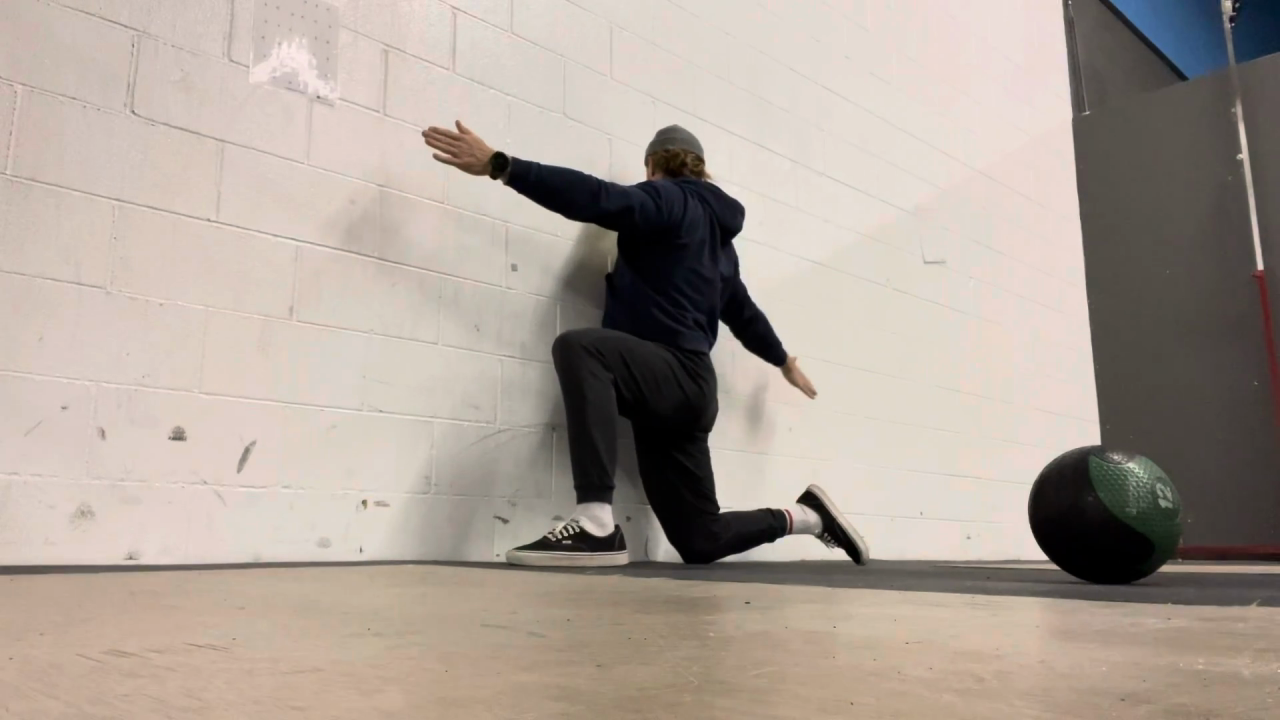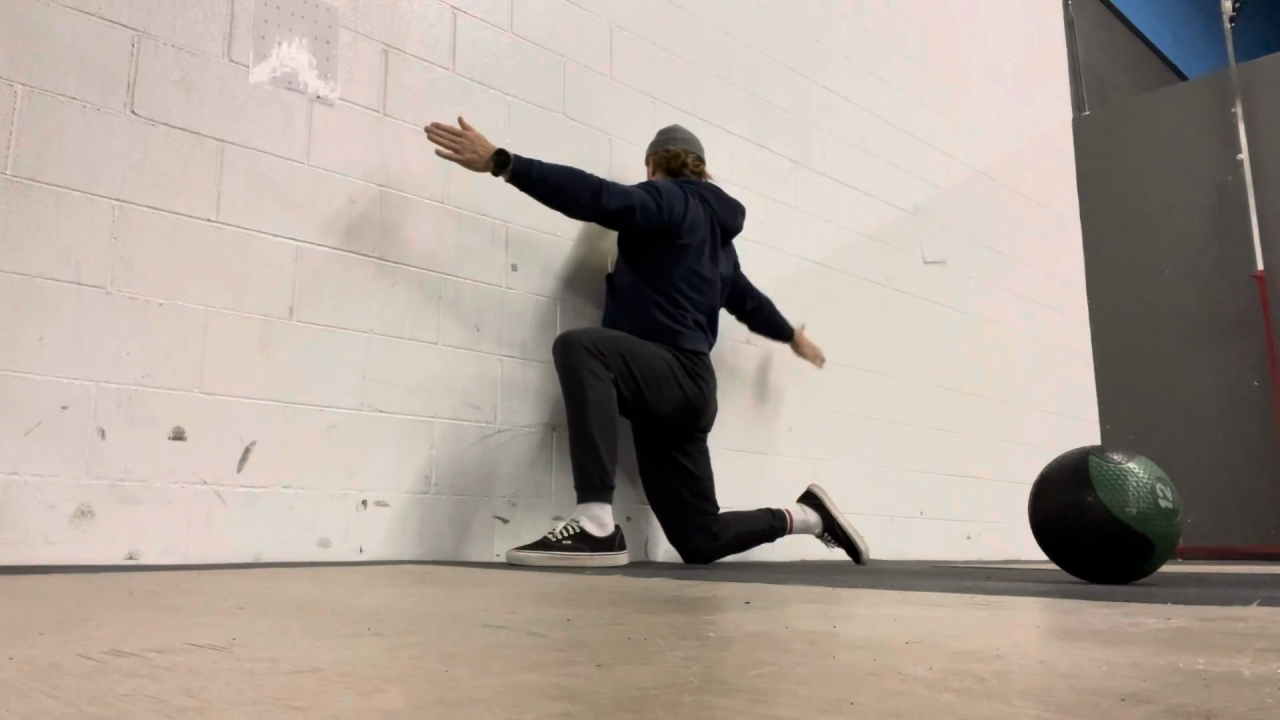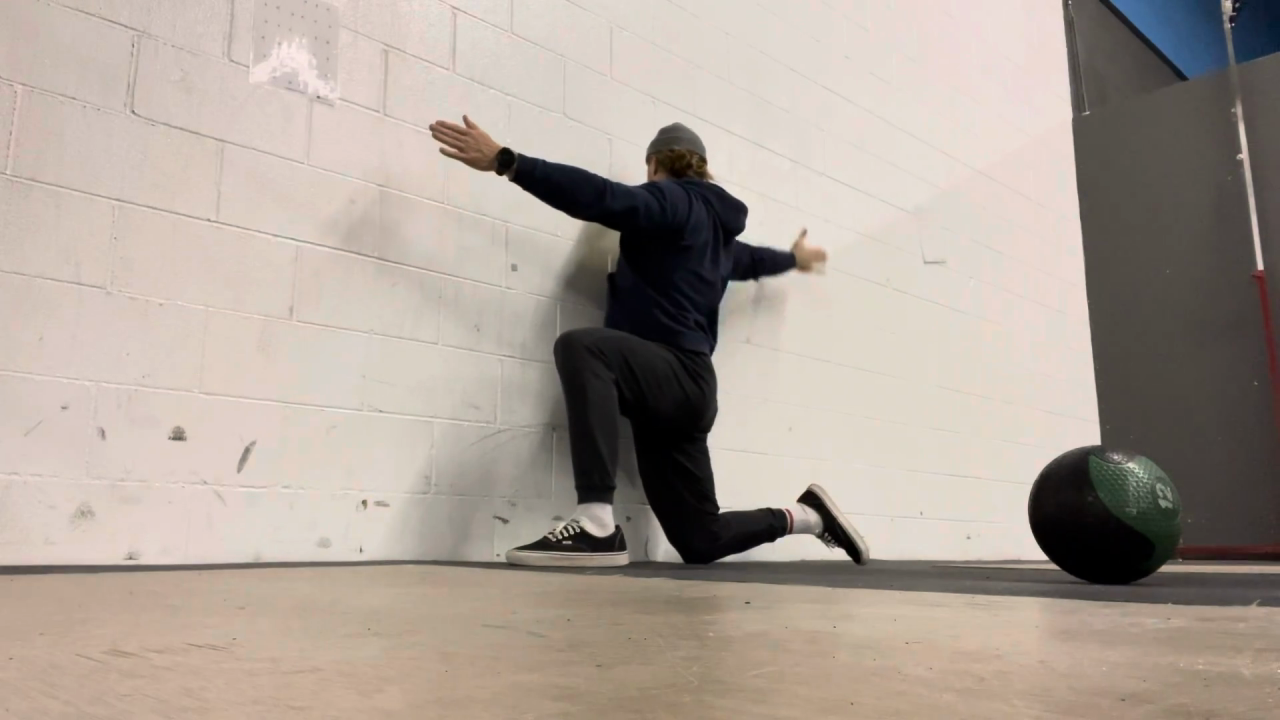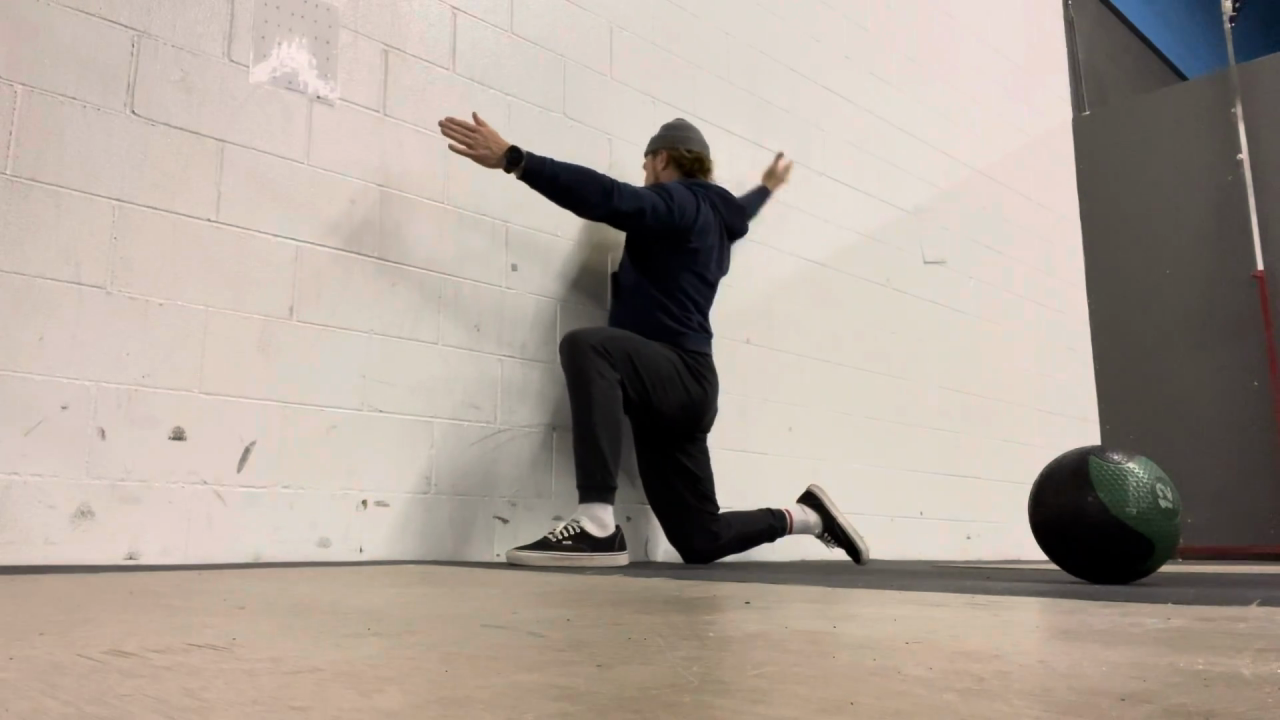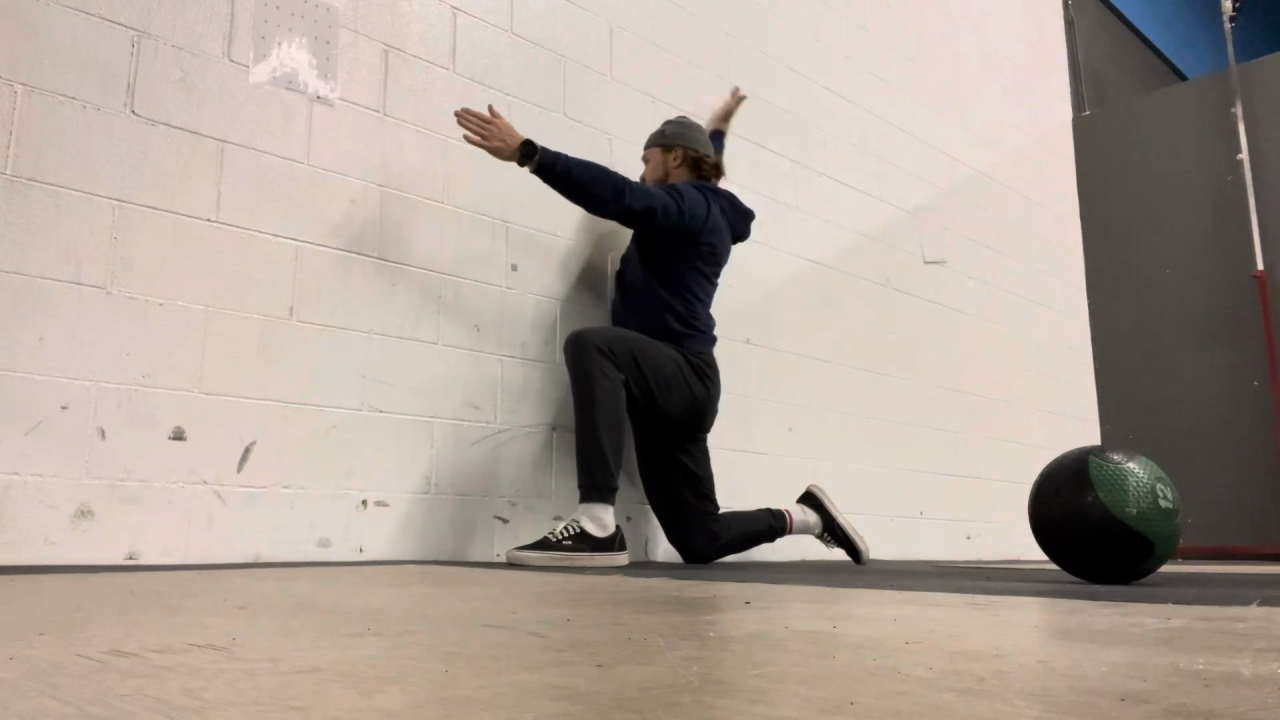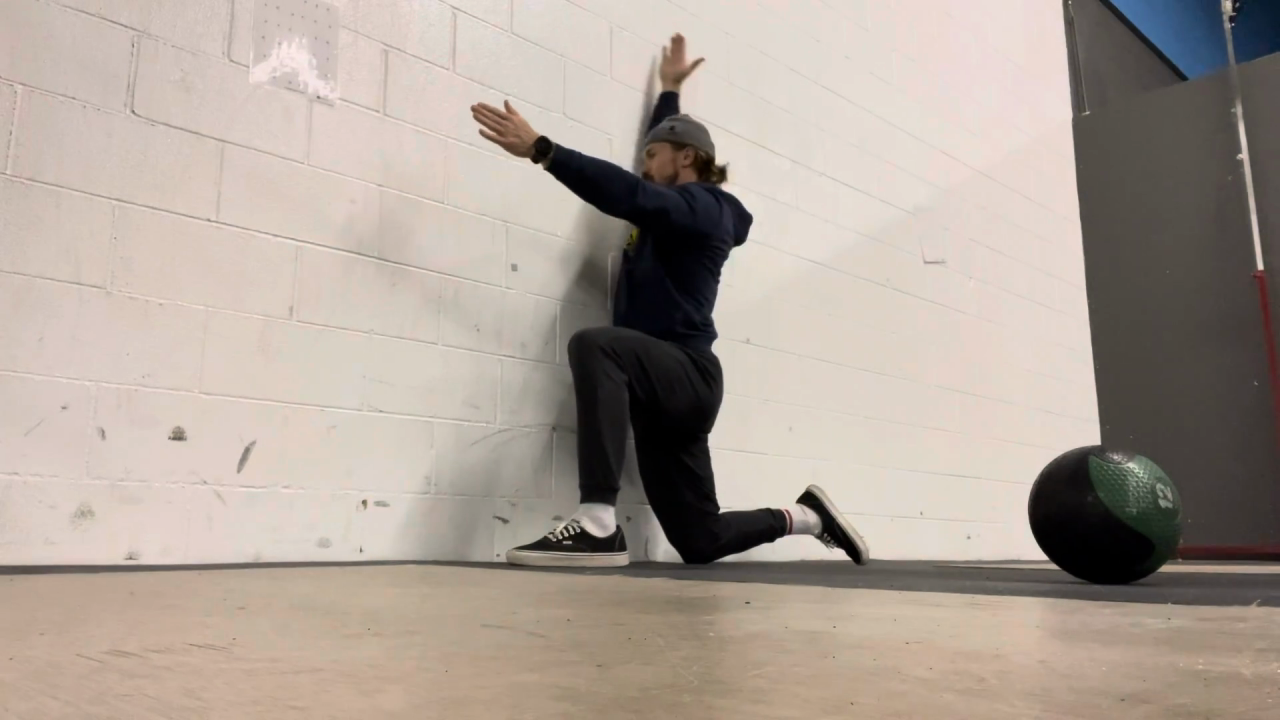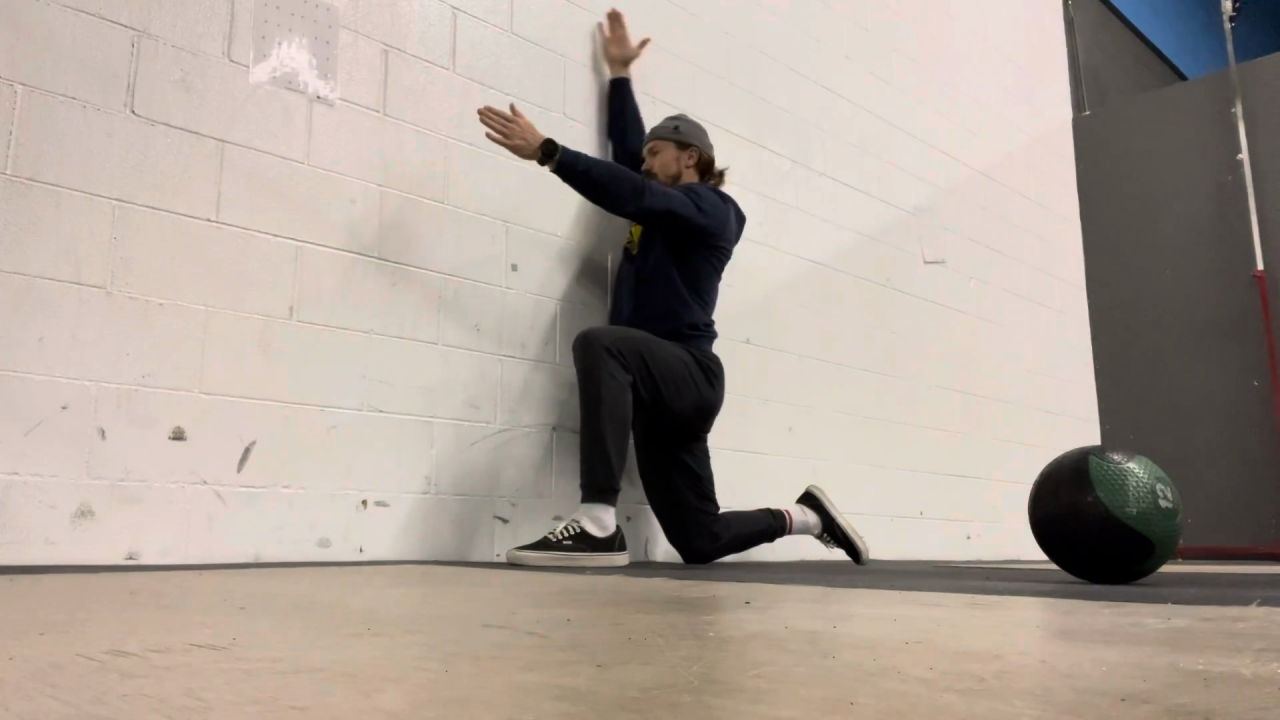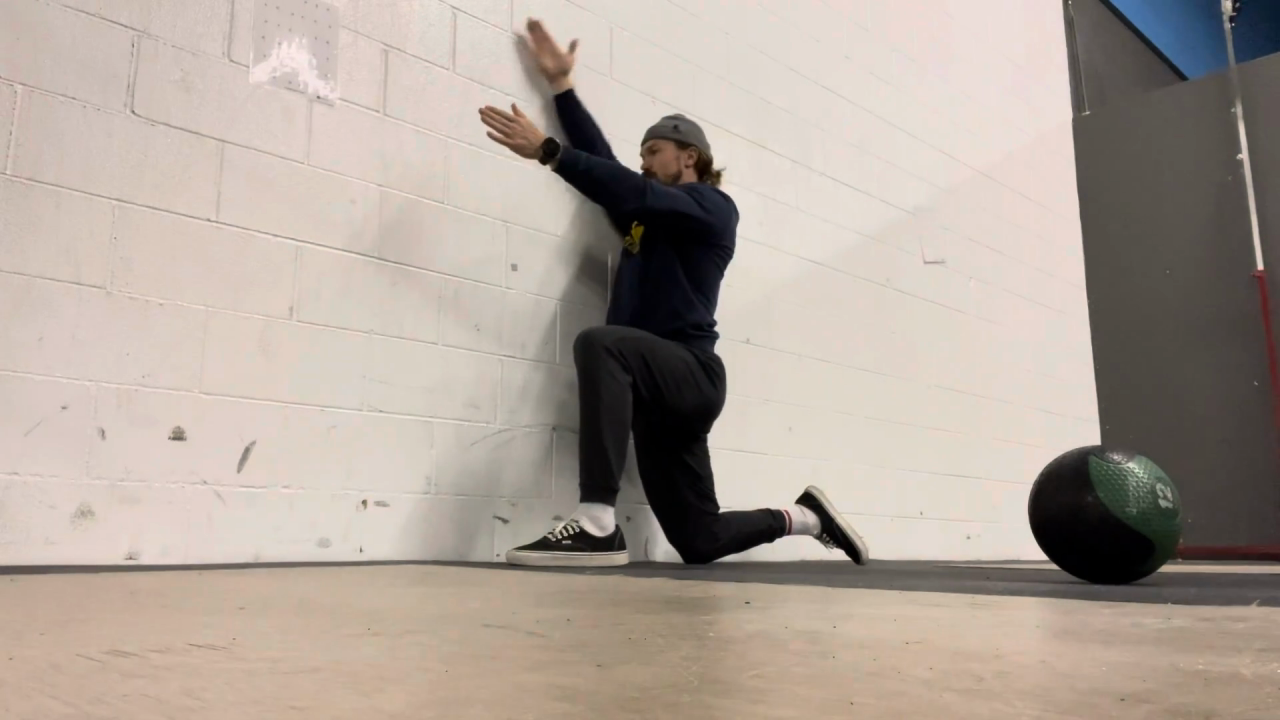
dt=0.2s
person 1, frame 1
left shoulder: (668, 200)
right shoulder: (714, 229)
left elbow: (594, 198)
right elbow: (741, 308)
left wrist: (498, 164)
right wrist: (785, 361)
left hip: (677, 377)
right hip: (685, 386)
right knee: (701, 542)
left ankle: (596, 526)
right ankle: (806, 517)
person 1, frame 2
left shoulder: (669, 201)
right shoulder: (715, 230)
left elbow: (595, 197)
right elbow: (745, 297)
left wrist: (500, 161)
right wrist: (792, 336)
left hip: (676, 377)
right hip: (685, 387)
right knee: (700, 542)
left ankle: (596, 526)
right ankle: (807, 517)
person 1, frame 3
left shoulder: (672, 202)
right shoulder: (715, 225)
left elbow: (599, 198)
right elbow: (749, 260)
left wrist: (504, 160)
right wrist: (794, 259)
left hip: (678, 377)
right hip: (682, 387)
right knee: (700, 542)
left ankle: (596, 526)
right ankle: (806, 516)
person 1, frame 4
left shoulder: (678, 203)
right shoulder: (709, 214)
left elbow: (605, 198)
right elbow: (738, 212)
left wrist: (512, 158)
right wrist: (766, 188)
left hip: (679, 377)
right hip: (680, 387)
right knee: (700, 541)
left ankle: (597, 527)
right ankle: (807, 516)
person 1, frame 5
left shoulder: (689, 207)
right shoulder: (705, 211)
left elbow: (617, 196)
left wrist: (525, 151)
right wrist: (714, 131)
left hip: (683, 379)
right hip: (678, 388)
right knee: (700, 542)
left ankle: (597, 527)
right ankle: (807, 517)
person 1, frame 6
left shoulder: (702, 209)
right shoulder: (685, 210)
left elbow: (628, 194)
left wrist: (538, 148)
right wrist: (669, 90)
left hip: (685, 378)
right hip: (672, 387)
right knee: (701, 541)
left ankle: (598, 526)
right ankle: (806, 516)
person 1, frame 7
left shoulder: (707, 210)
right shoulder: (664, 215)
left elbow: (631, 194)
right elbow: (627, 149)
left wrist: (546, 150)
right wrist: (620, 73)
left hip: (688, 377)
right hip: (665, 385)
left knee: (599, 346)
right knee: (701, 541)
left ankle: (598, 525)
right ankle: (807, 517)
person 1, frame 8
left shoulder: (710, 208)
right shoulder: (651, 217)
left elbow: (634, 193)
right elbow: (607, 164)
left wrist: (547, 150)
right wrist: (561, 84)
left hip: (690, 376)
right hip: (663, 389)
left knee: (599, 345)
right knee: (700, 541)
left ankle: (597, 525)
right ankle: (806, 517)
